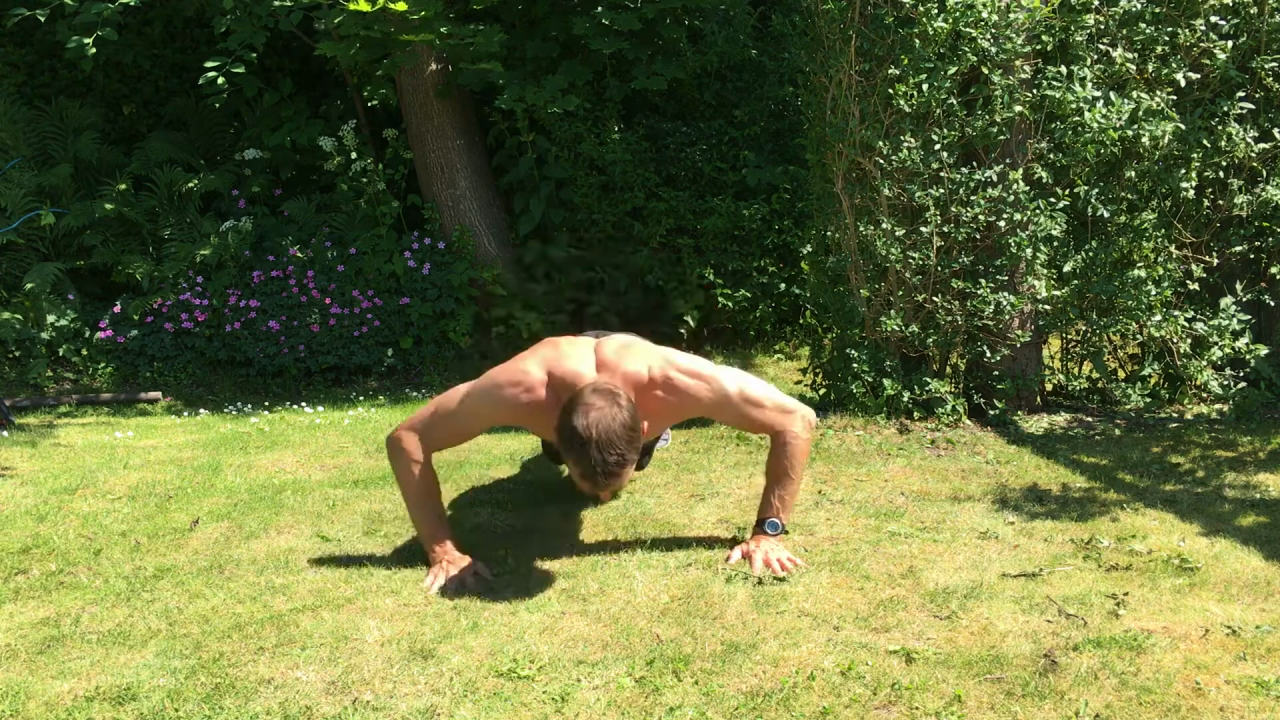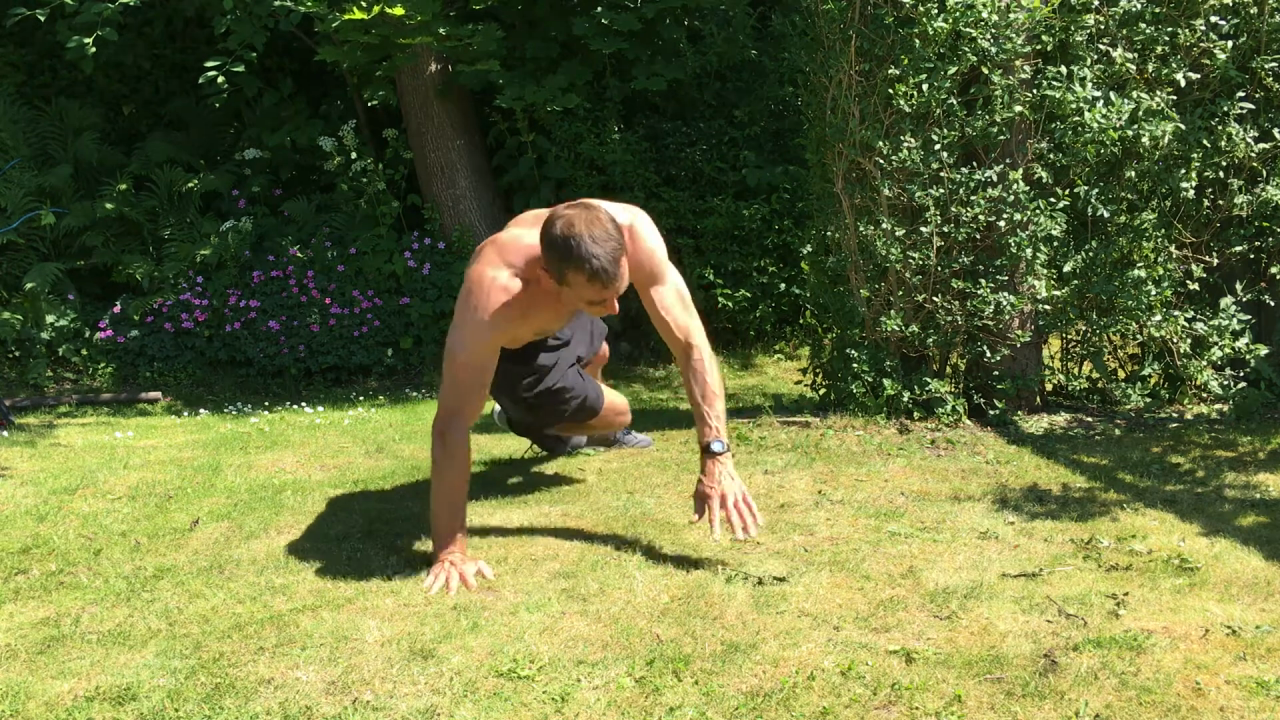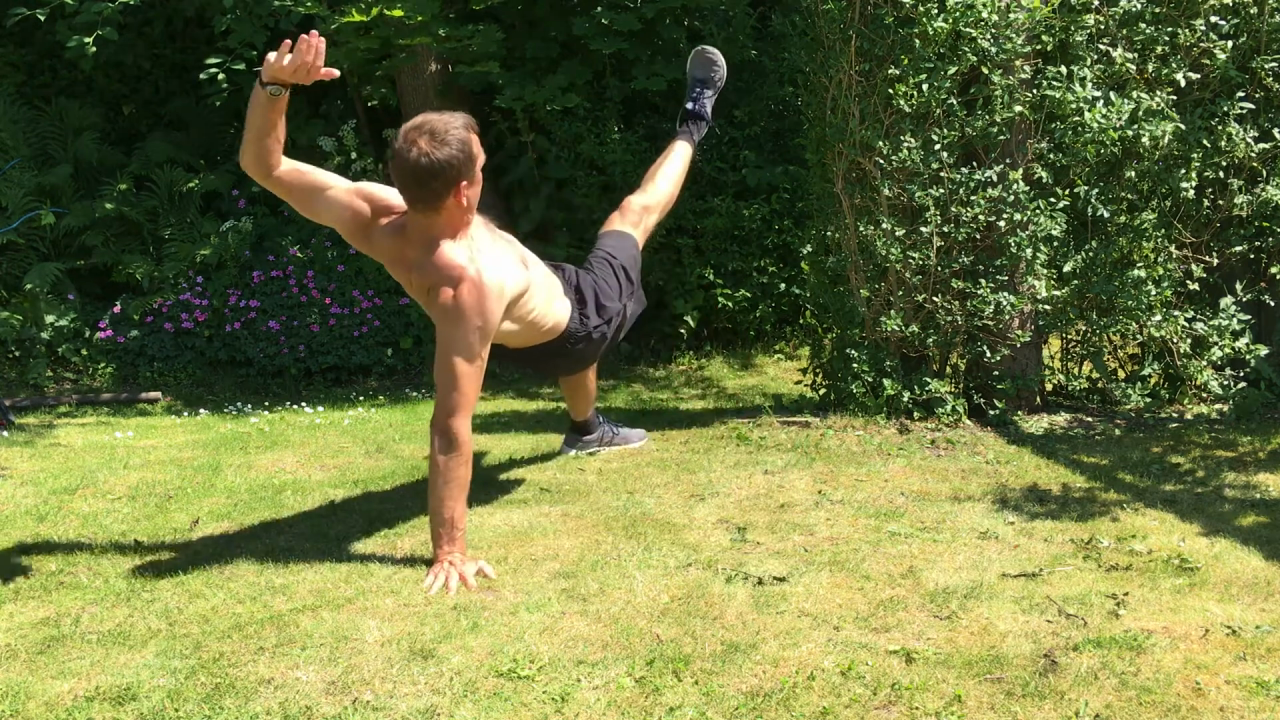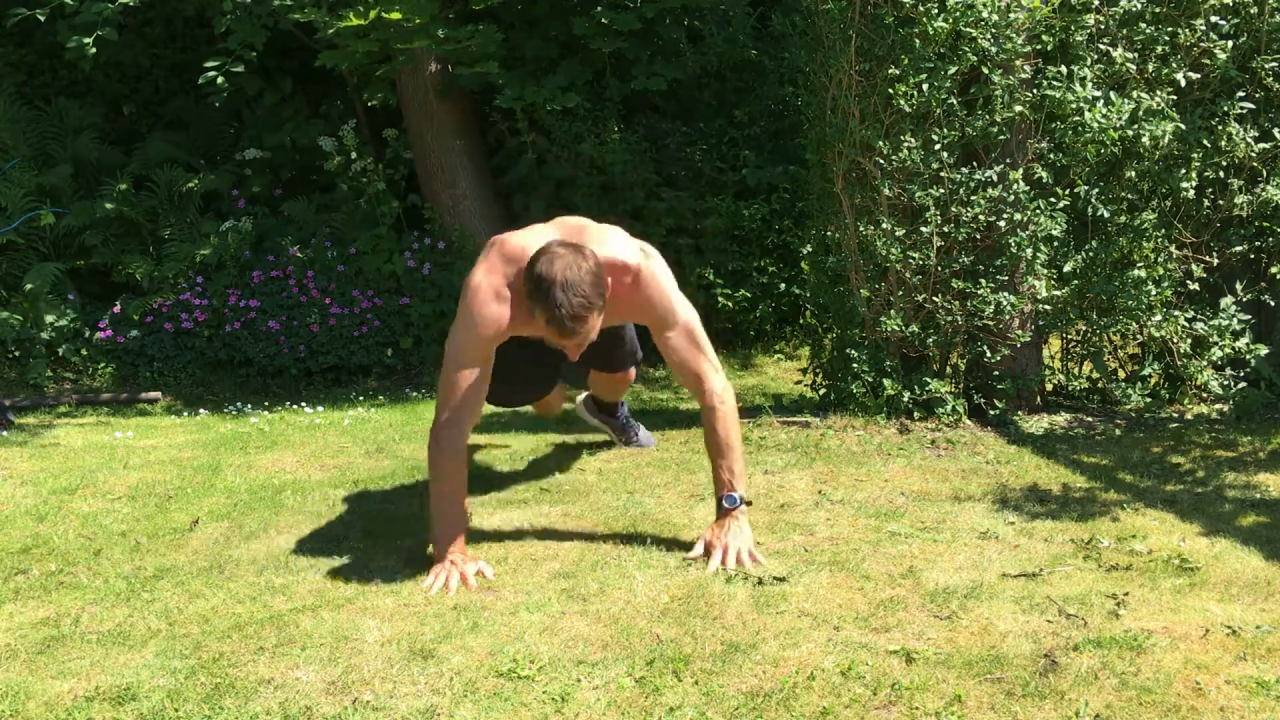
dt=1s
person 1, frame 1
left shoulder: (674, 384)
right shoulder: (524, 390)
left elbow: (798, 421)
right elbow: (404, 440)
left wrist: (768, 531)
right wrist: (442, 549)
person 1, frame 2
left shoulder: (629, 231)
right shoulder: (494, 298)
left elbow: (690, 342)
right elbow: (453, 422)
left wrist: (716, 454)
right wrist: (449, 549)
left hip: (562, 318)
right hip: (512, 351)
left knee: (597, 357)
right knee: (613, 414)
left ankle: (566, 428)
right ankle: (548, 427)
person 1, frame 3
left shoulder: (374, 214)
right shoulder: (468, 287)
left elbow: (264, 166)
right elbow: (451, 429)
left wrist: (276, 83)
right wrist: (449, 552)
left hip: (533, 341)
right hip: (578, 320)
right knee: (637, 210)
left ankle: (586, 430)
right ankle: (691, 127)
person 1, frame 4
left shoulder: (636, 272)
right shoulder: (491, 302)
left elbow: (713, 389)
right elbow: (450, 428)
left wrist: (731, 512)
right wrist: (450, 549)
left knee: (616, 380)
right knee: (547, 402)
left ankle: (605, 408)
